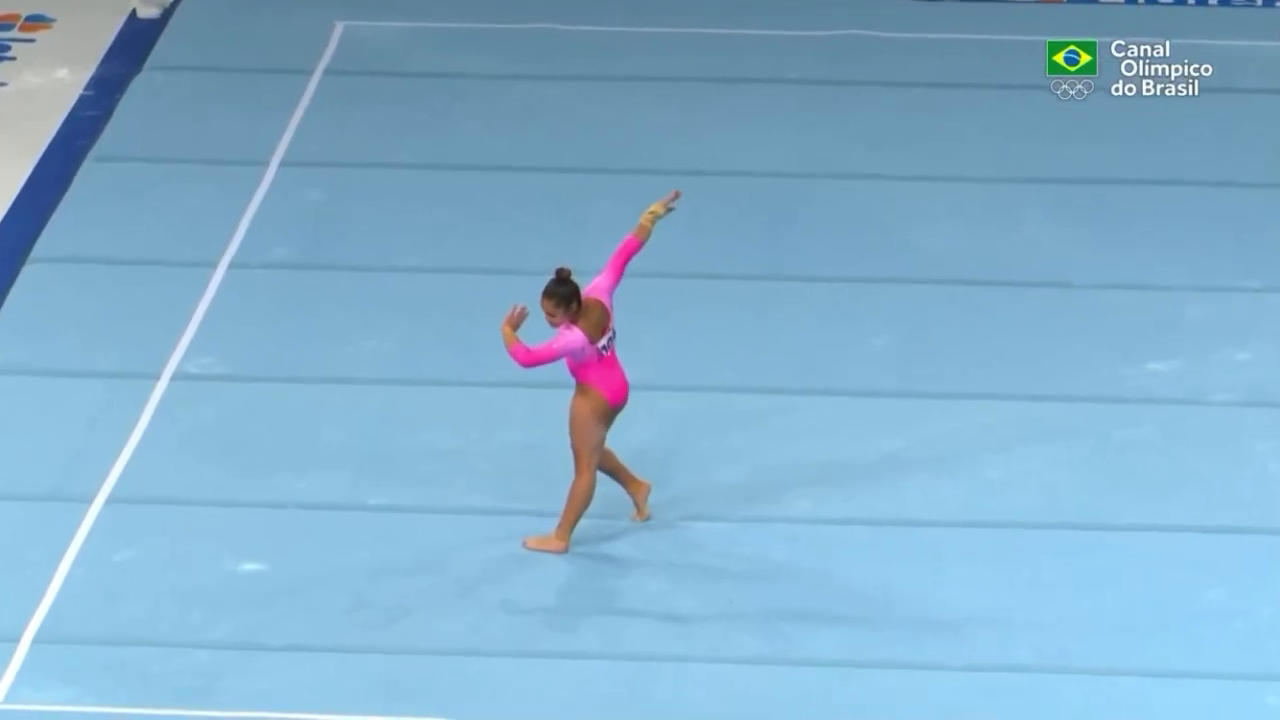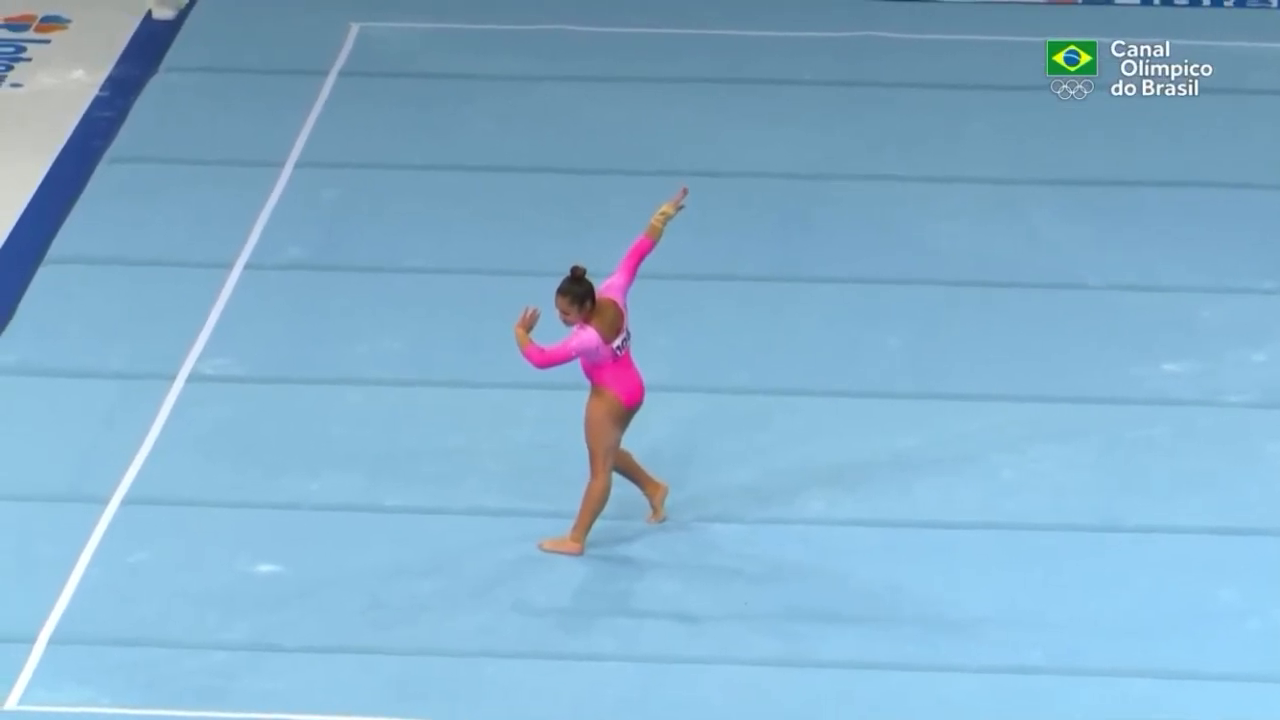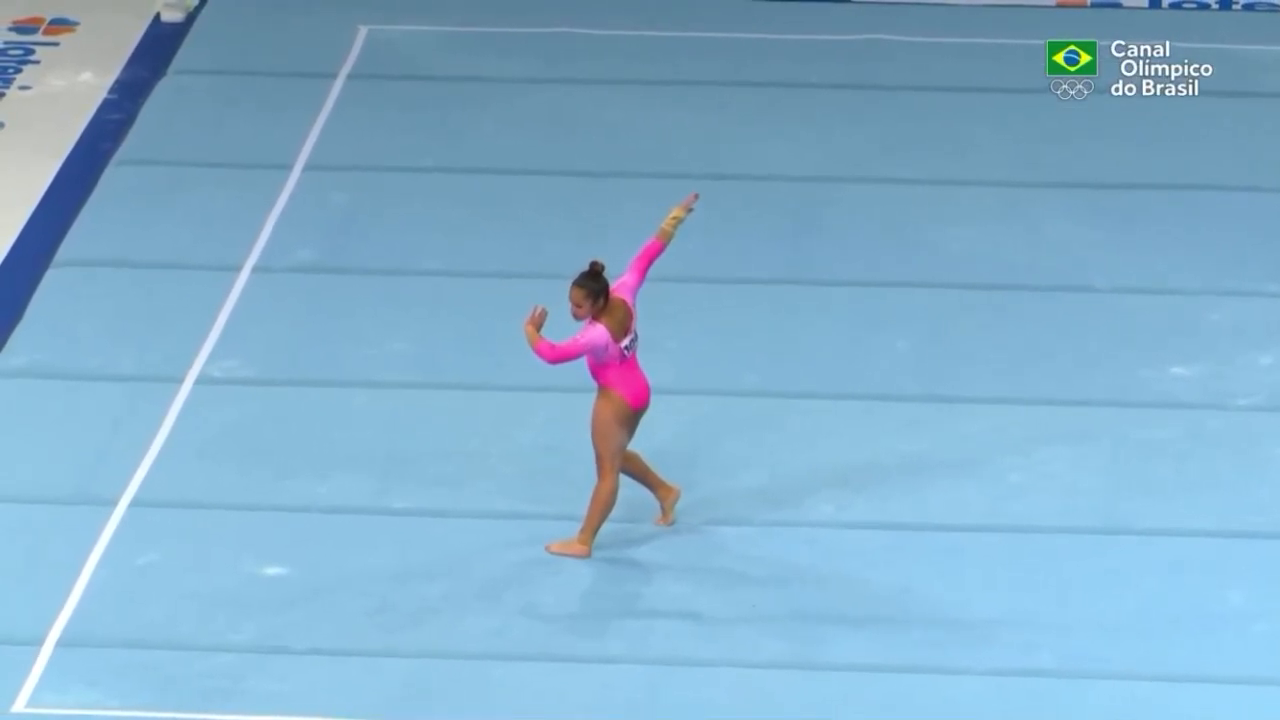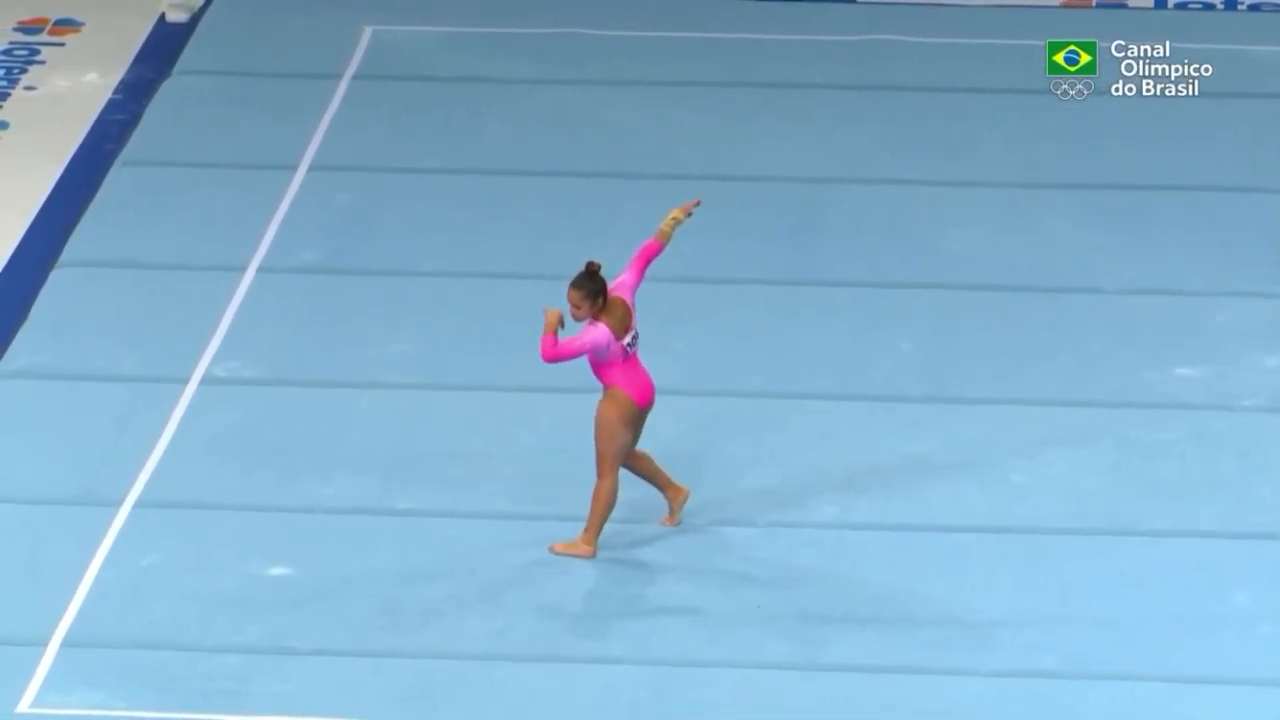
dt=1s
person 1, frame 1
left shoulder: (573, 338)
right shoulder: (599, 294)
left elbow: (526, 358)
right elbow: (623, 255)
left wrist: (507, 331)
right wrist: (650, 217)
left hip: (595, 396)
right hip: (616, 387)
left knee: (585, 467)
right knee: (593, 451)
left ankle: (560, 537)
right ankle: (635, 485)
person 1, frame 2
left shoulder: (587, 338)
right shoulder: (613, 294)
left elbow: (541, 359)
right elbow: (635, 254)
left wrist: (521, 334)
right wrist: (661, 218)
left hip: (610, 398)
right hip: (630, 388)
left knee: (600, 469)
right knee: (609, 453)
left ankle: (575, 539)
right ankle: (653, 488)
person 1, frame 3
left shoulder: (597, 335)
right shoulder: (623, 295)
left elbow: (552, 354)
right elbow: (647, 255)
left wrist: (531, 331)
right wrist: (674, 219)
left hip: (616, 399)
right hip: (637, 391)
left knee: (607, 471)
right knee: (617, 455)
left ankle: (582, 542)
right ankle: (665, 491)
person 1, frame 4
left shoulder: (595, 335)
right shoulder: (621, 296)
left elbow: (550, 353)
right elbow: (647, 253)
left wrist: (551, 323)
right wrist: (672, 221)
left hip: (622, 397)
right hip: (639, 390)
left knee: (606, 467)
right knee: (623, 454)
left ankle: (587, 541)
right ankle: (674, 492)
